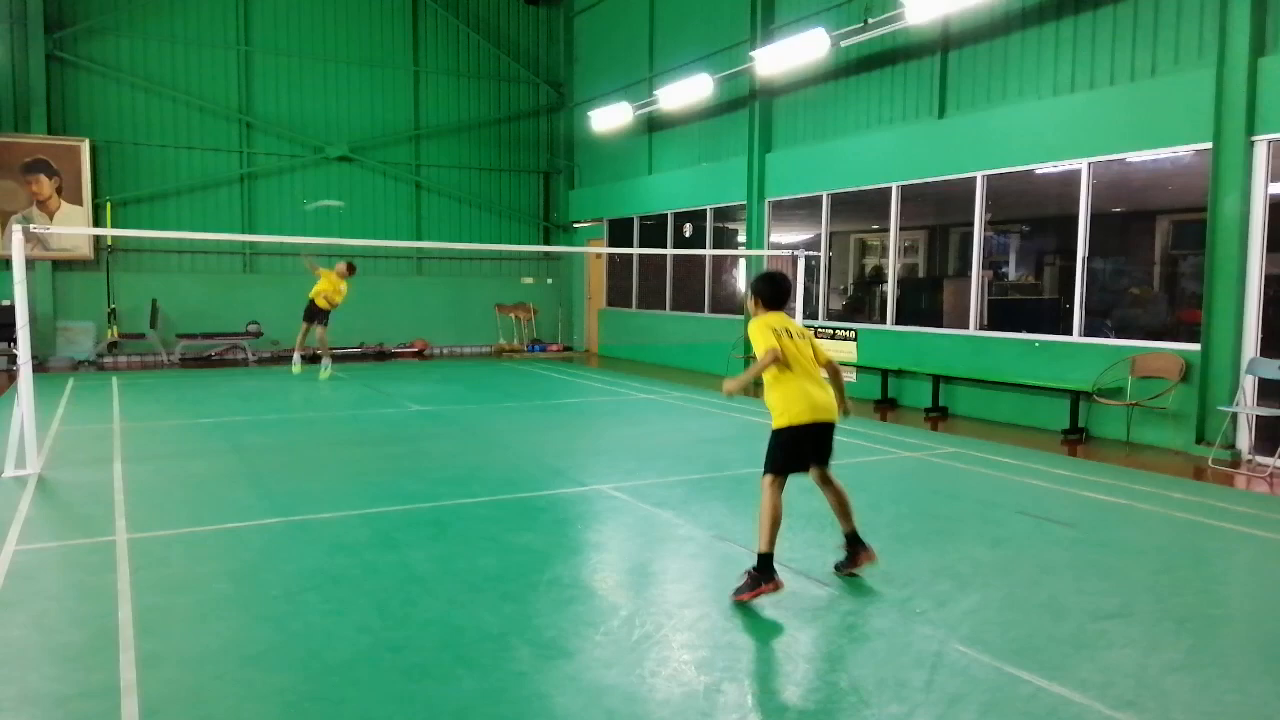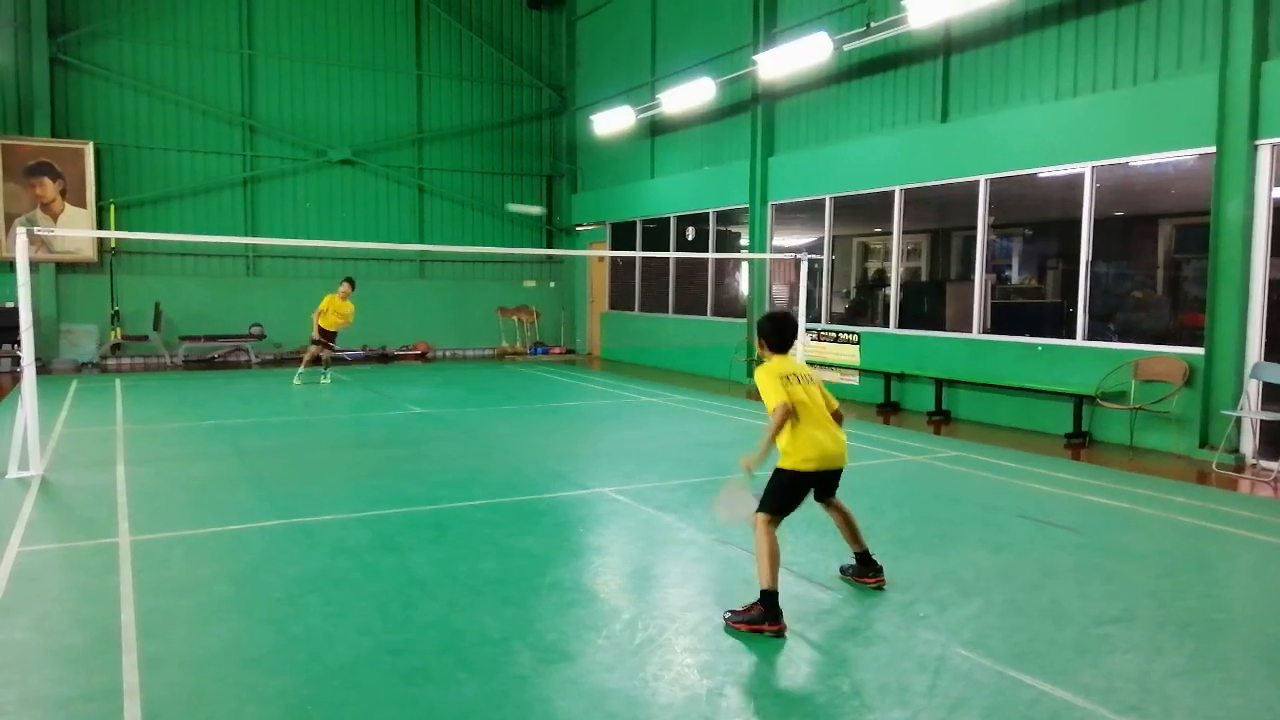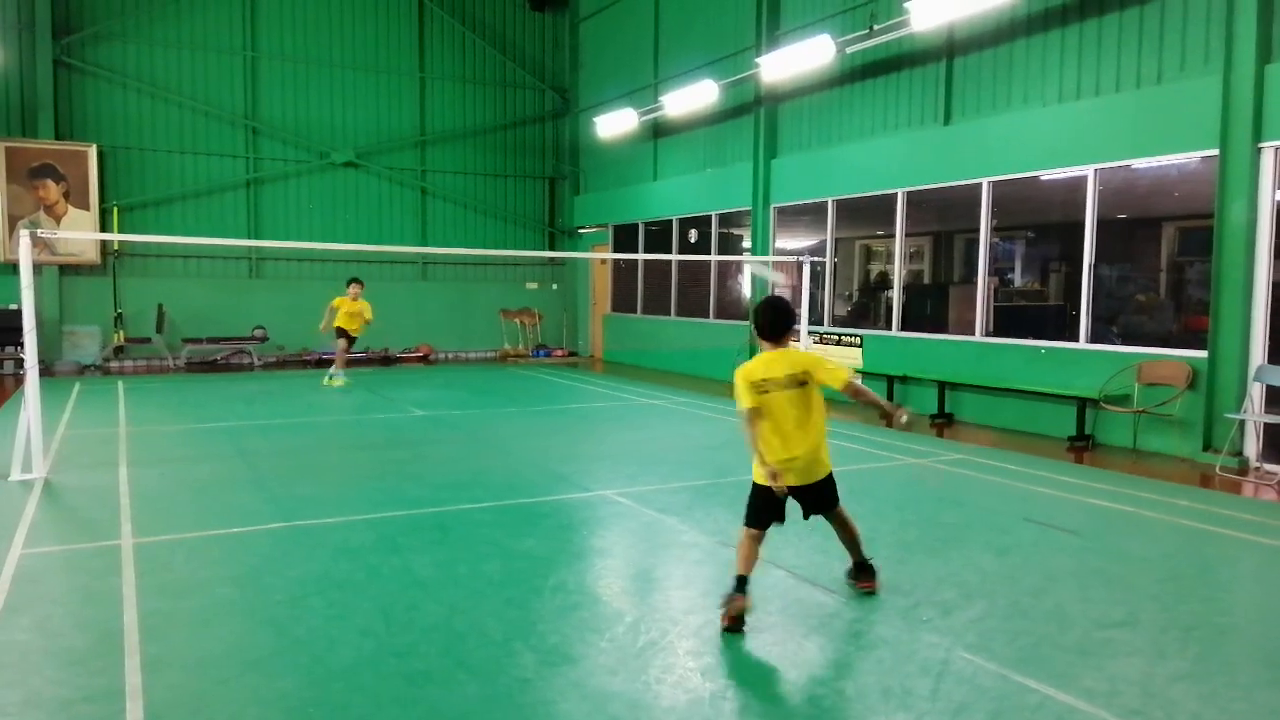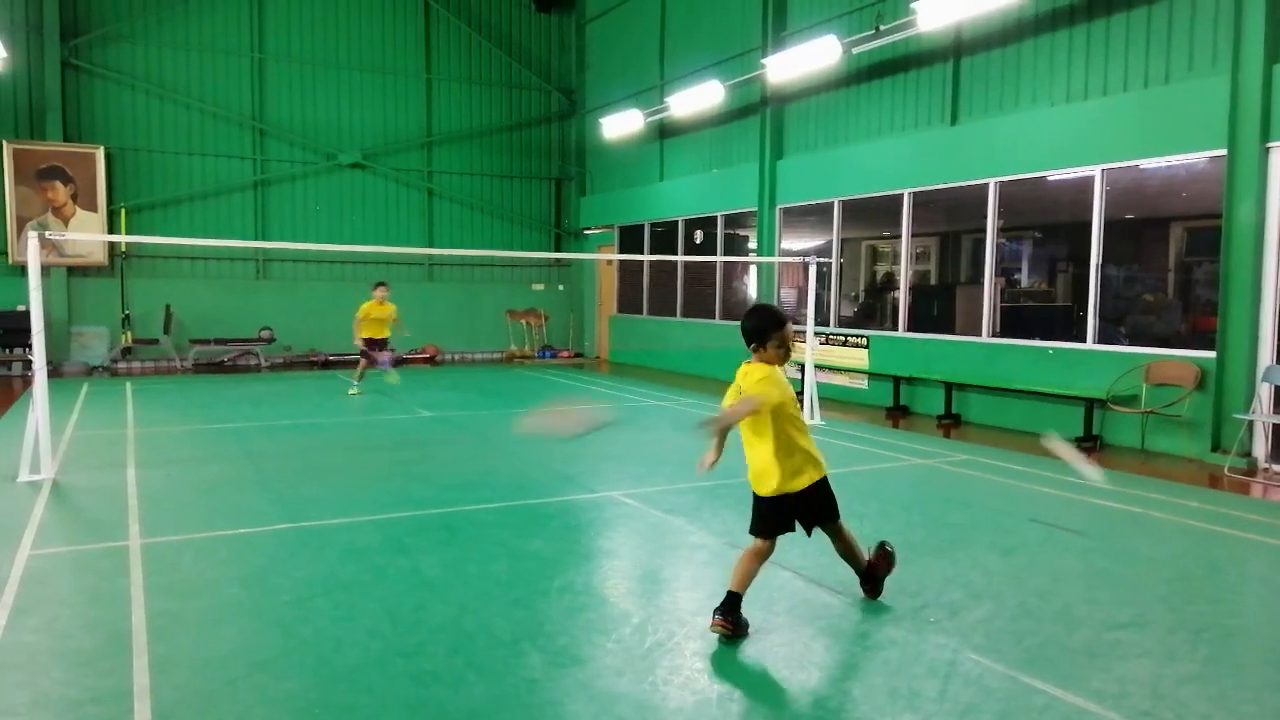
dt=0.2s
person 1, frame 1
left shoulder: (760, 325)
right shoulder: (798, 328)
left elbow: (772, 356)
right elbow: (832, 366)
left wrist: (740, 381)
right wrist: (842, 400)
left hip: (795, 415)
right hip: (824, 410)
left knee: (772, 483)
right knee: (822, 475)
left ankle: (764, 570)
right ankle: (855, 545)
person 1, frame 2
left shoulder: (767, 373)
right shoulder: (804, 371)
left elbow: (783, 410)
right elbow: (837, 414)
left wrist: (762, 452)
left hip: (802, 456)
right hip: (834, 452)
left knee: (763, 521)
right knee: (829, 501)
left ankle: (769, 608)
right ankle: (867, 565)
person 1, frame 3
left shoulder: (745, 373)
right shoulder: (807, 359)
left elbow: (747, 421)
right elbow: (850, 386)
left wrist: (764, 464)
right wrist: (889, 409)
left hip: (774, 471)
right hip: (811, 464)
left knee: (751, 534)
right knee: (833, 513)
left ankle: (739, 590)
right ankle: (862, 571)
person 1, frame 4
left shoulder: (745, 373)
right shoulder: (767, 377)
left elbow: (727, 414)
right elbow: (752, 404)
left wrist: (715, 451)
left hip: (768, 478)
right hip: (802, 474)
left knee: (761, 544)
right knee: (834, 529)
left ankle: (727, 611)
right ankle: (869, 579)
